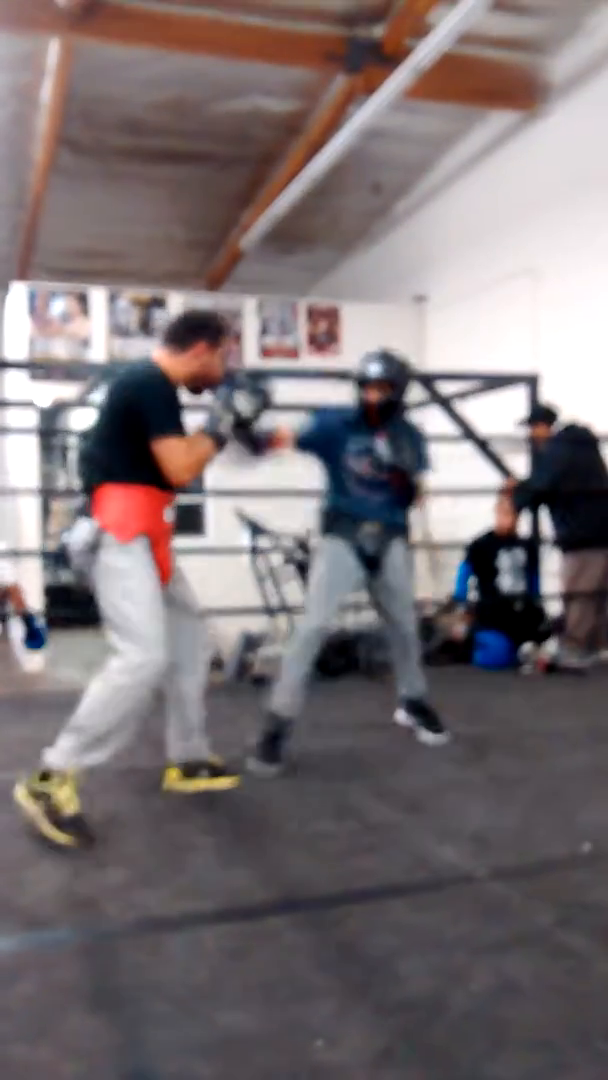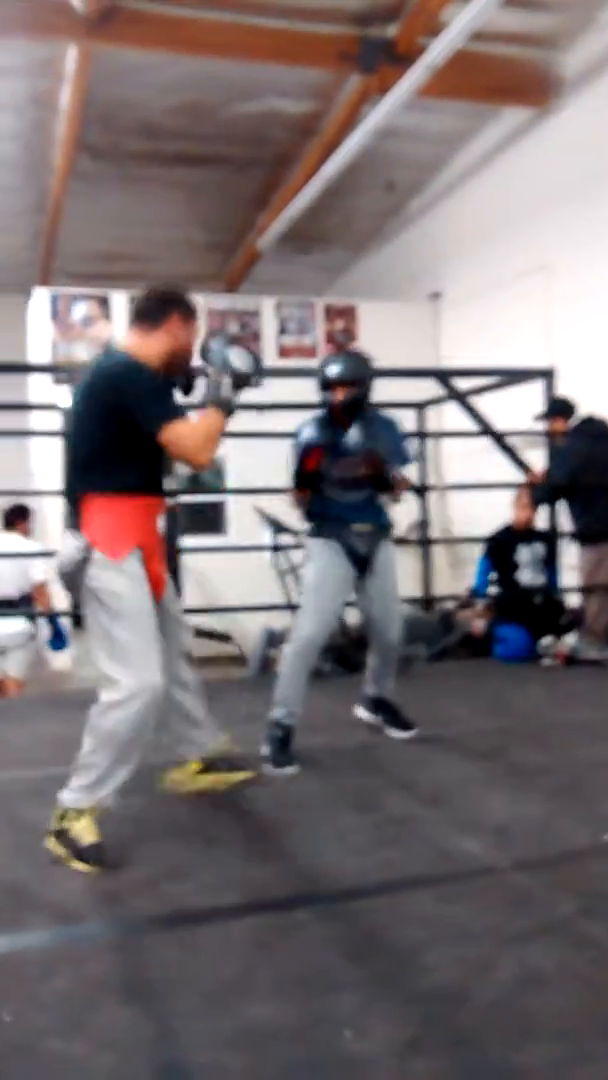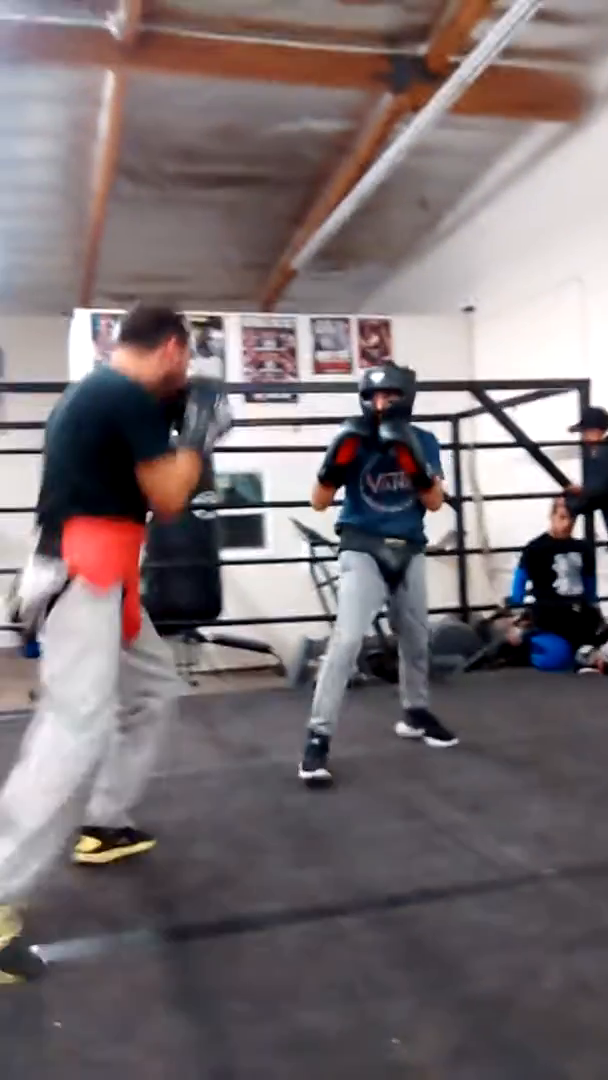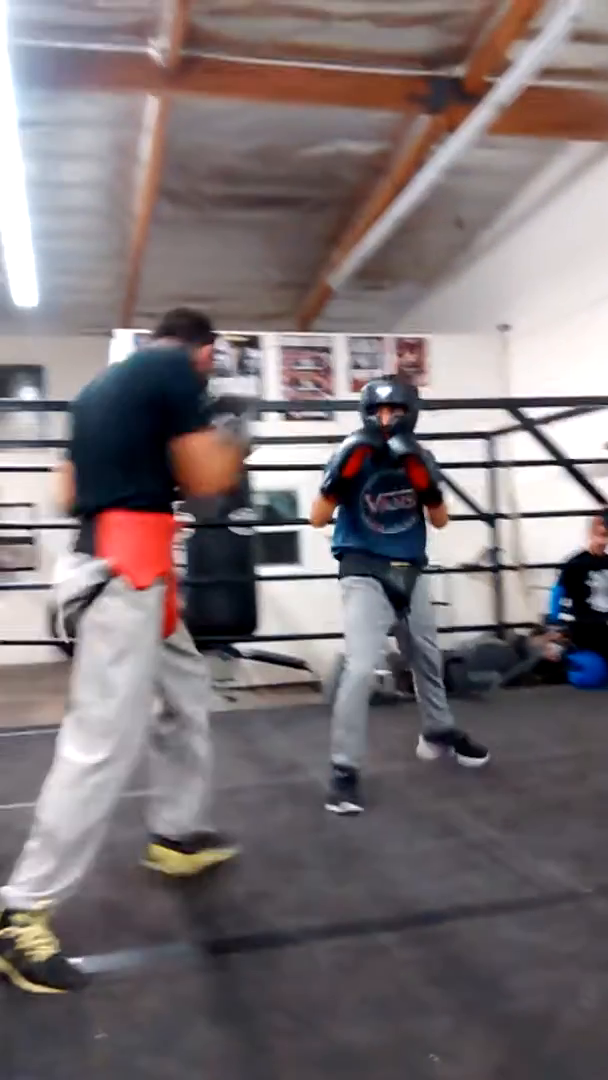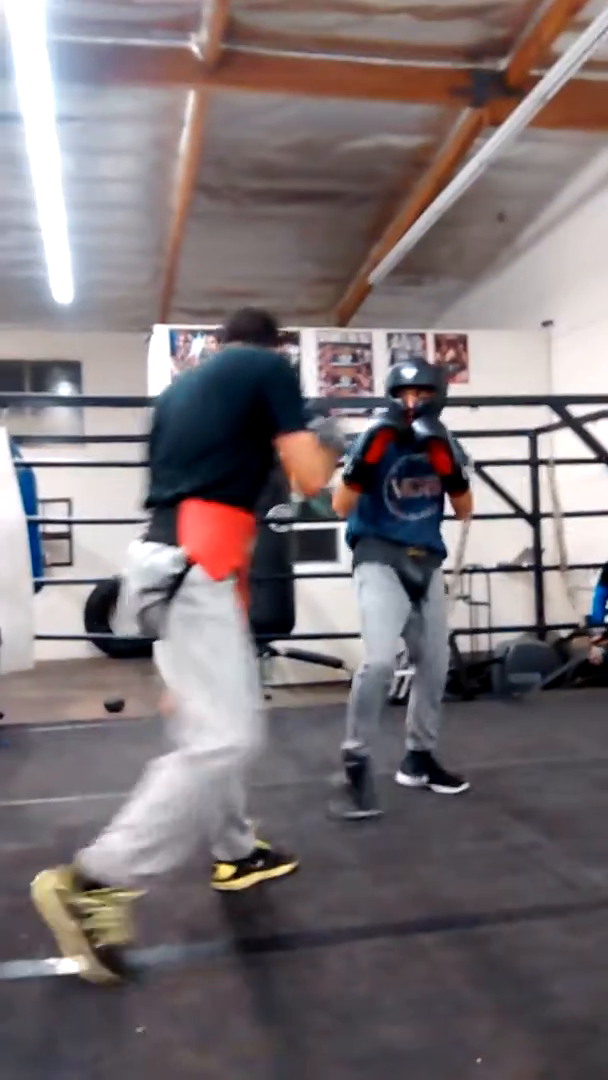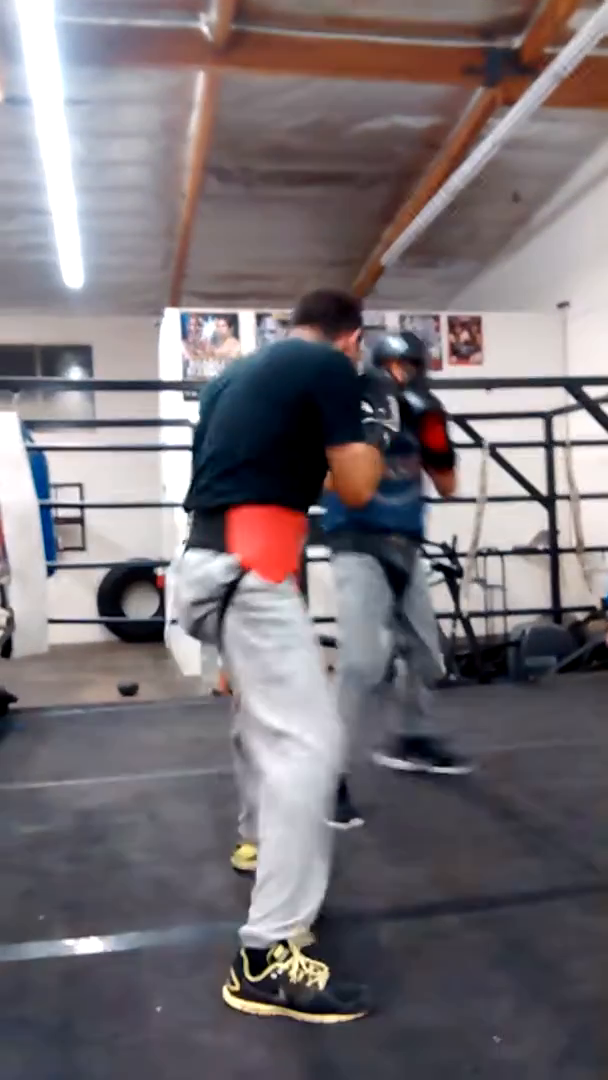
dt=0.3s
person 1, frame 1
left shoulder: (150, 383)
right shoulder: (151, 383)
left elbow: (173, 456)
right elbow: (180, 470)
left wrist: (228, 421)
right wrist: (223, 420)
left hip: (144, 534)
right hip: (120, 533)
left knee: (188, 640)
right knee: (145, 656)
left ankle: (187, 759)
right ankle: (53, 776)
person 1, frame 2
left shoulder: (120, 372)
right shoulder: (128, 375)
right elbow: (197, 450)
left wrist: (185, 386)
right wrist: (225, 385)
left hip: (133, 542)
right hip: (112, 545)
left knee: (170, 658)
right knee: (136, 682)
left ankle: (199, 756)
right ankle: (74, 812)
person 1, frame 3
left shoulder: (92, 393)
right shoulder: (133, 396)
right elbow: (169, 498)
right wrist: (200, 435)
left hip: (99, 577)
right hip: (88, 580)
left knee: (155, 687)
right knee: (74, 734)
left ankle: (101, 825)
person 1, frame 4
left shoulder: (98, 389)
right shoulder: (178, 370)
left elbow: (66, 497)
right elbow: (206, 480)
right wrist: (229, 442)
left hip: (122, 568)
right hip: (128, 573)
left knee: (184, 698)
right knee: (102, 744)
left ankle: (178, 833)
person 1, frame 5
left shoulder: (179, 388)
right shoulder: (270, 367)
right elbow: (309, 480)
right wrist: (327, 443)
left hip: (173, 556)
right hip: (198, 563)
left knee: (222, 718)
right knee: (223, 737)
left ankle: (235, 851)
right ankle: (92, 881)
person 1, frame 6
left shoulder: (235, 372)
right shoulder: (331, 366)
right elbow: (357, 490)
right wrist: (371, 441)
left hip: (210, 559)
right hip: (251, 567)
left knee: (267, 719)
right knee: (306, 746)
left ankle: (261, 837)
right ankle: (267, 957)
person 2, frame 1
left shoulder: (408, 436)
right shoulder: (336, 424)
left elbow: (412, 498)
right elbow: (285, 439)
left wrist: (405, 474)
right wrist: (265, 436)
left hip: (389, 540)
right hip: (342, 538)
left knee: (404, 625)
right knee: (314, 625)
left ankle: (413, 702)
right ankle: (277, 723)
person 2, frame 2
left shoulder: (384, 430)
right shoulder: (316, 432)
left elbow: (396, 493)
right elbow: (301, 500)
left wrist: (380, 464)
right wrist: (306, 464)
left hip: (376, 537)
right hip: (329, 539)
left knee: (388, 631)
right knee: (310, 632)
left ankle: (376, 700)
right ankle: (280, 727)
person 2, frame 3
left shoulder: (422, 441)
right shoulder: (355, 441)
left elbow: (434, 501)
right elbow: (319, 502)
left wrist: (412, 456)
right wrist: (338, 456)
left hip: (409, 551)
right hip: (362, 550)
left knee: (415, 639)
right knee: (347, 640)
left ankle: (415, 712)
right ankle: (318, 737)
person 2, frame 4
left shoulder: (417, 458)
right shoulder: (354, 455)
left elbow: (440, 517)
right elbow: (318, 516)
left wrist: (422, 477)
right wrist: (345, 469)
left hip: (410, 572)
right hip: (365, 573)
left knee: (428, 657)
right knee: (360, 670)
left ankle: (439, 732)
right ankle: (345, 769)
person 2, frame 5
left shoulder: (442, 445)
right shoulder: (377, 440)
left elbow: (464, 509)
right elbow: (342, 506)
left wrist: (446, 458)
right wrist: (367, 454)
left hip: (426, 563)
right hip: (380, 560)
left knee: (434, 665)
right knee: (379, 661)
left ankle: (419, 757)
right ankle: (357, 761)
person 2, frame 6
left shoulder: (422, 421)
right shoulder: (355, 415)
left elbow: (447, 487)
left wrist: (437, 433)
right wrist: (366, 419)
left hip: (405, 551)
right hip: (358, 549)
left knee: (427, 653)
right knee: (360, 663)
left ankle: (413, 739)
